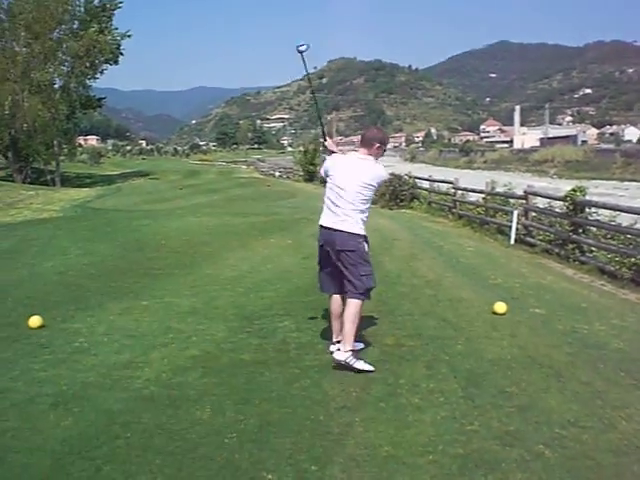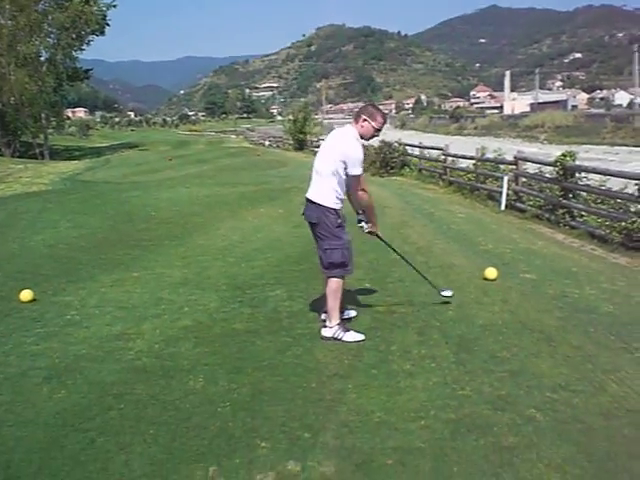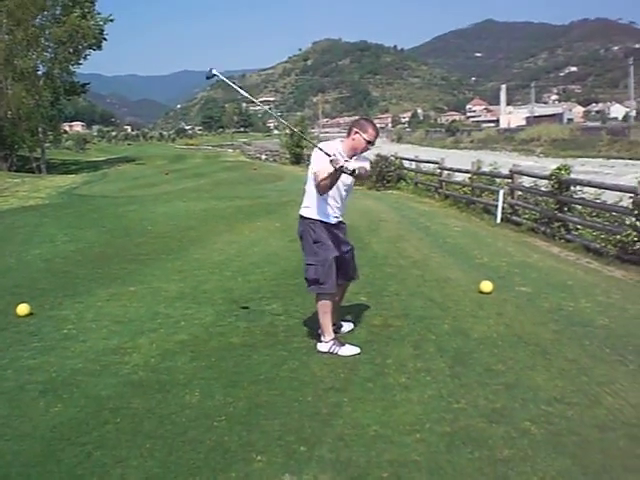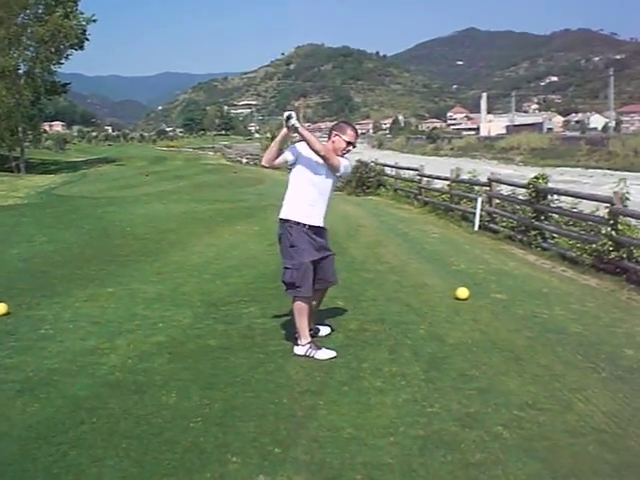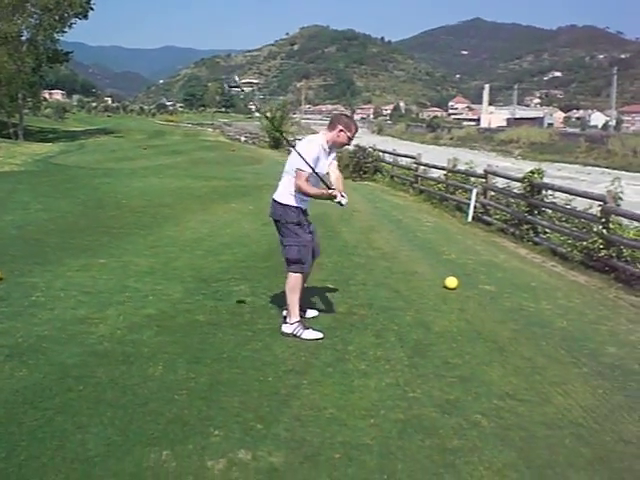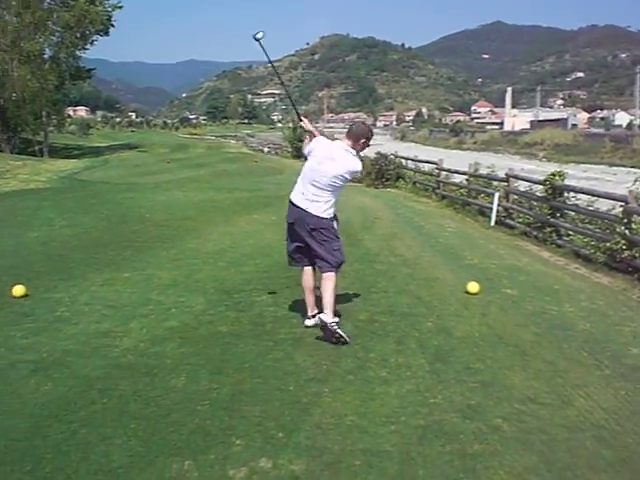
dt=0.3s
person 1, frame 1
left shoulder: (335, 162)
right shoulder: (379, 173)
left elbow: (324, 171)
left hip: (327, 232)
right hip: (352, 237)
left knee: (336, 290)
right knee: (358, 291)
left ankle: (338, 340)
right ankle: (344, 351)
person 1, frame 2
left shoulder: (341, 136)
right shoulder: (350, 144)
right elbow: (360, 189)
left wrist: (362, 214)
right wrist: (370, 218)
left hip: (326, 206)
right hip: (324, 208)
left knee: (338, 262)
right knee: (338, 265)
left ankle: (332, 309)
right ankle: (332, 325)
person 1, frame 3
left shoulder: (361, 161)
right shoulder: (323, 150)
left elbow: (363, 174)
right elbow: (321, 187)
left wrist: (353, 170)
right wrist: (336, 170)
left hip: (335, 223)
right hip: (314, 222)
left knee: (345, 276)
right knee: (325, 281)
left ankle: (331, 323)
right ankle: (327, 339)
person 1, frame 4
left shoulder: (343, 165)
right shoulder: (300, 149)
left elbow: (322, 153)
right elbow: (267, 162)
left wrist: (299, 129)
right wrist: (285, 132)
left hip: (317, 230)
right hip: (294, 227)
left knee: (323, 280)
right knee: (301, 286)
left ankle: (308, 326)
right ankle: (303, 343)
person 1, frame 5
left shoulder: (330, 150)
right shoulder: (312, 149)
left elbow: (335, 174)
right elbow: (300, 186)
left wrist: (339, 191)
right wrist: (330, 194)
left hip: (298, 208)
right hip: (287, 207)
left knee: (307, 257)
right knee: (299, 262)
left ankle: (293, 307)
right ankle: (292, 322)
person 1, frame 6
left shoulder: (321, 147)
right shoulder: (355, 166)
left elbow: (310, 147)
left wrist: (310, 130)
right wrist: (312, 130)
left hip: (297, 209)
right hip: (321, 219)
left knee: (306, 263)
right knee: (329, 267)
left ankle: (311, 314)
right ankle: (328, 316)
